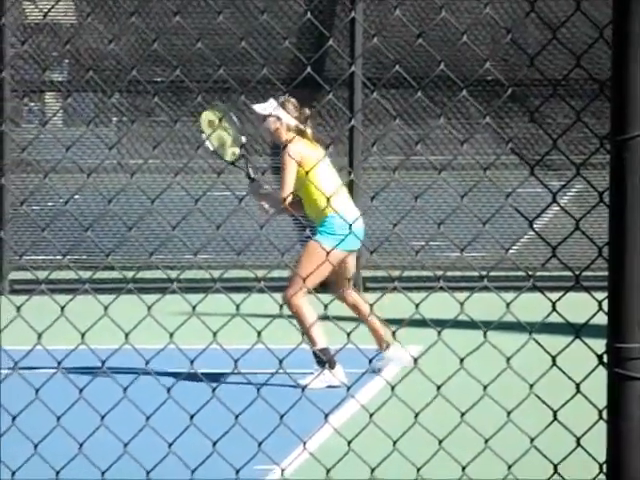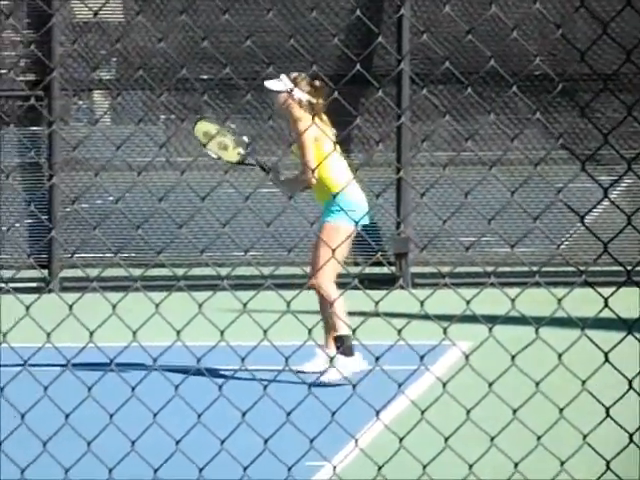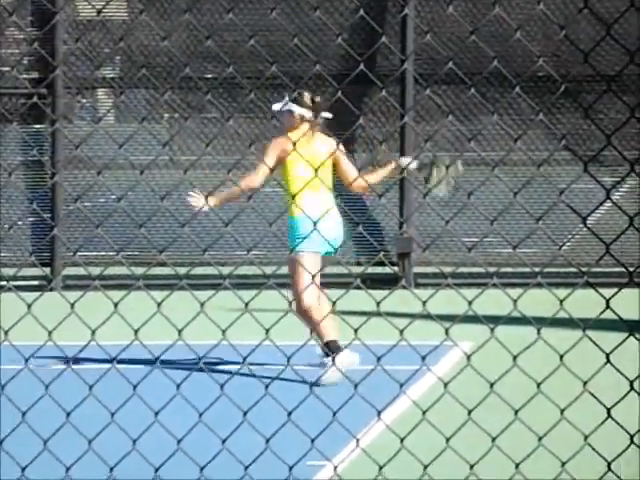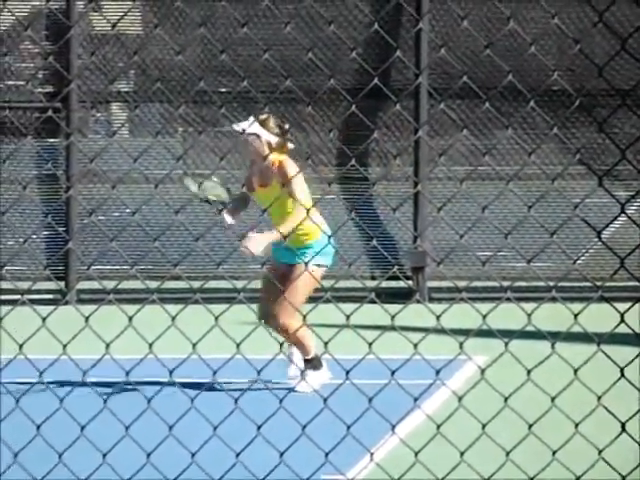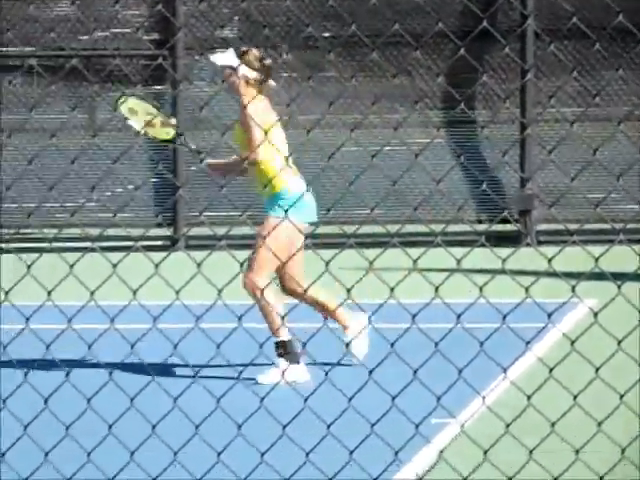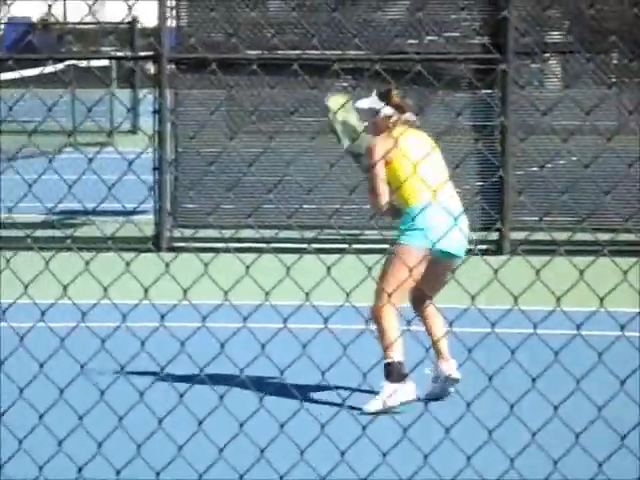
dt=0.7s
person 1, frame 1
left shoulder: (291, 148)
right shoulder: (303, 145)
left elbow: (285, 199)
left wrist: (261, 195)
right wrist: (272, 202)
left hip: (335, 225)
right hip: (348, 222)
left knee: (295, 294)
right knee: (345, 292)
left ankle: (330, 367)
right ankle: (392, 348)
person 1, frame 2
left shoulder: (304, 125)
right shoulder: (312, 121)
left elbow: (309, 177)
left wrist: (282, 182)
right wrist: (289, 183)
left hip: (343, 203)
right hip: (341, 203)
left knee: (320, 279)
right knee: (324, 280)
left ankle: (348, 353)
right ankle: (332, 352)
person 1, frame 3
left shoulder: (280, 143)
right shoulder: (331, 144)
left elbow: (252, 182)
right elbow: (357, 185)
left wrist: (213, 200)
right wrist: (394, 166)
left hip: (306, 225)
right hip: (330, 224)
left knee: (305, 303)
right knee: (310, 287)
left ankle: (337, 354)
right ankle: (335, 349)
person 1, frame 4
left shoulder: (285, 166)
right shoulder: (255, 167)
left elbow: (305, 211)
right elbow: (243, 198)
left wrist: (268, 237)
right wrist: (231, 210)
left hip: (314, 246)
right hip: (285, 245)
left knee: (285, 316)
right knee: (267, 313)
left ankle: (316, 368)
right ankle: (300, 352)
person 1, frame 5
left shoulder: (250, 104)
right shoulder: (256, 103)
left elbow: (256, 155)
left wrist: (224, 166)
right wrist: (235, 166)
left hip: (288, 198)
right hip: (284, 199)
left knee: (255, 278)
right knee: (291, 282)
left ankle: (290, 360)
right ankle: (350, 321)
person 1, frame 6
left shoulder: (380, 143)
right shoulder: (422, 138)
left elbow: (381, 200)
left wrist: (392, 209)
right wrist: (401, 206)
left hip: (425, 222)
right hip: (456, 223)
right knee: (422, 299)
